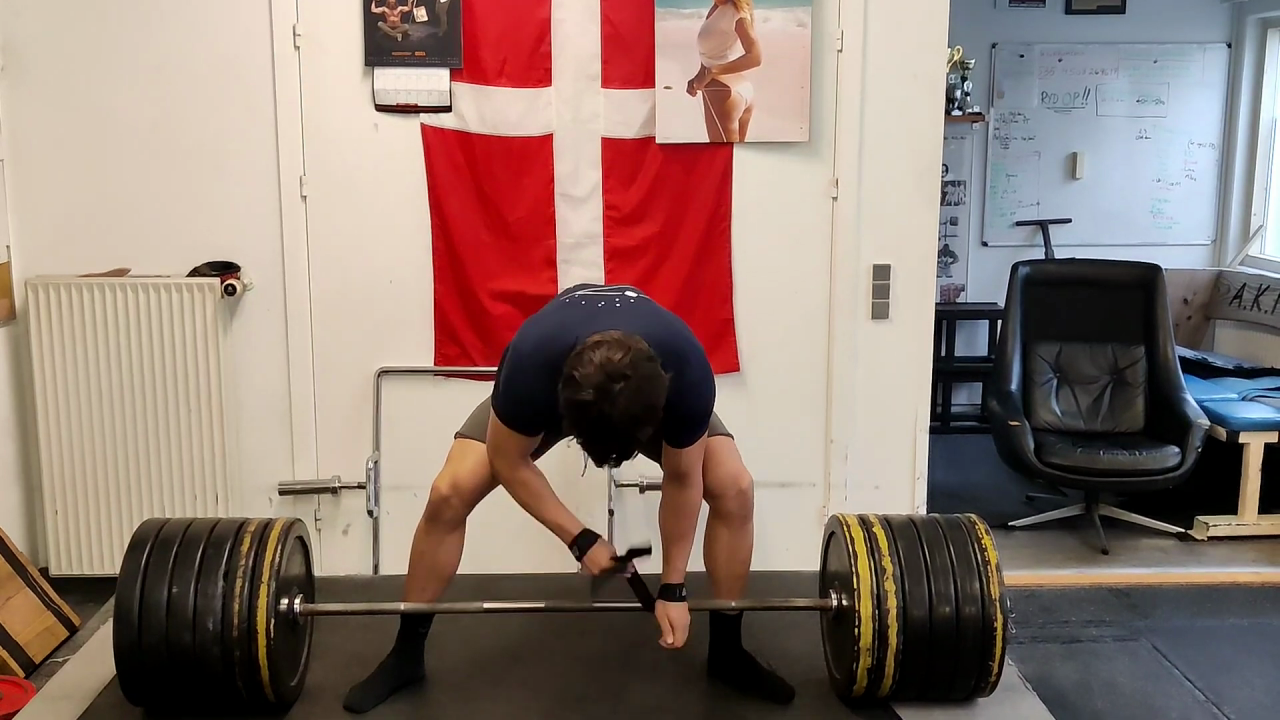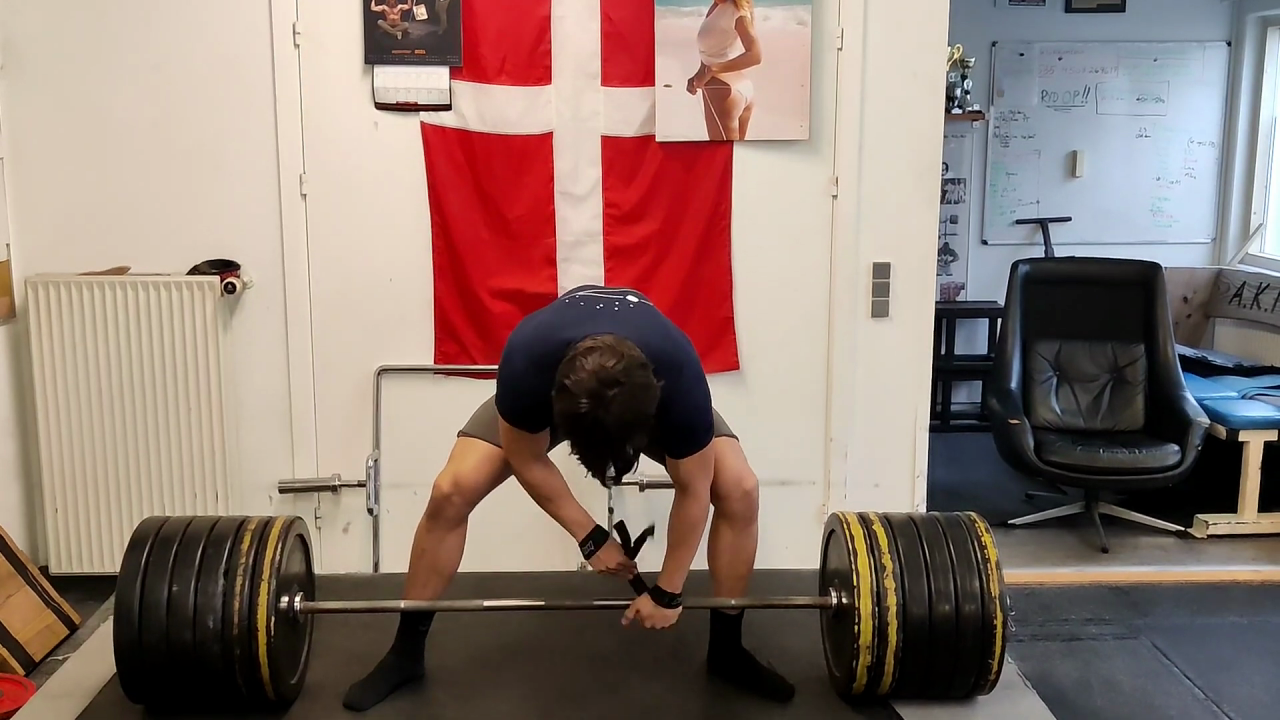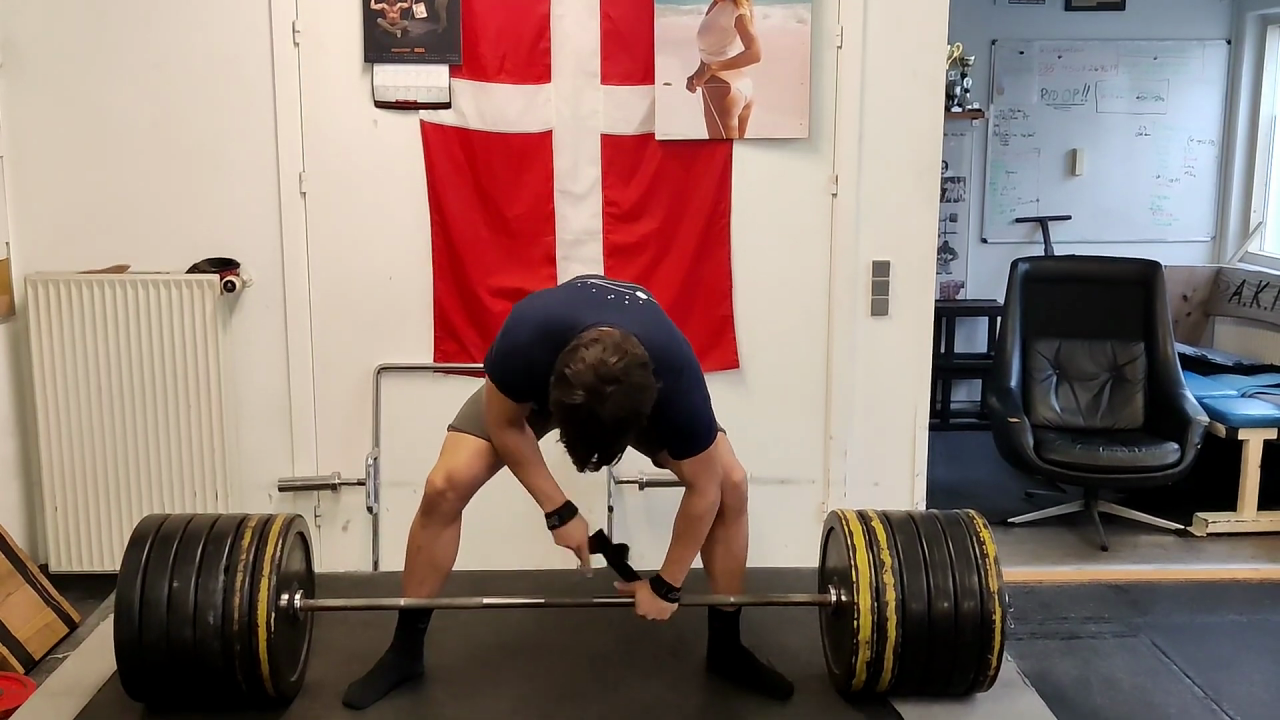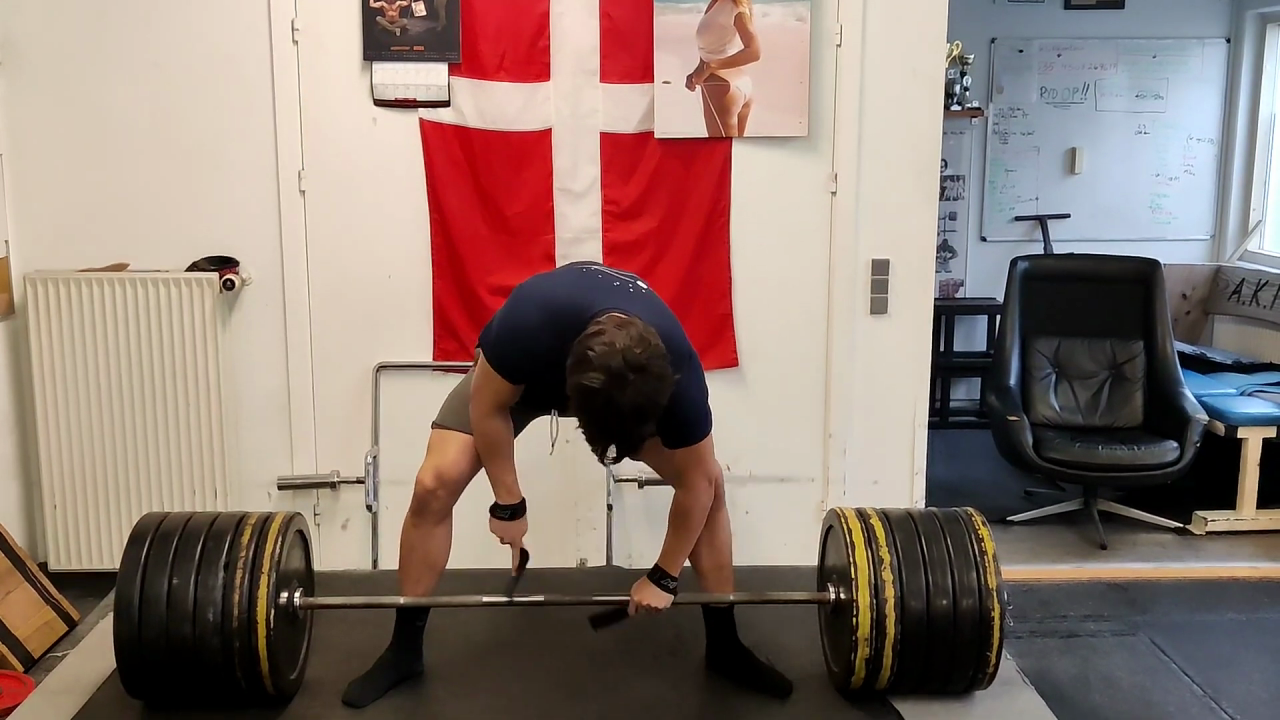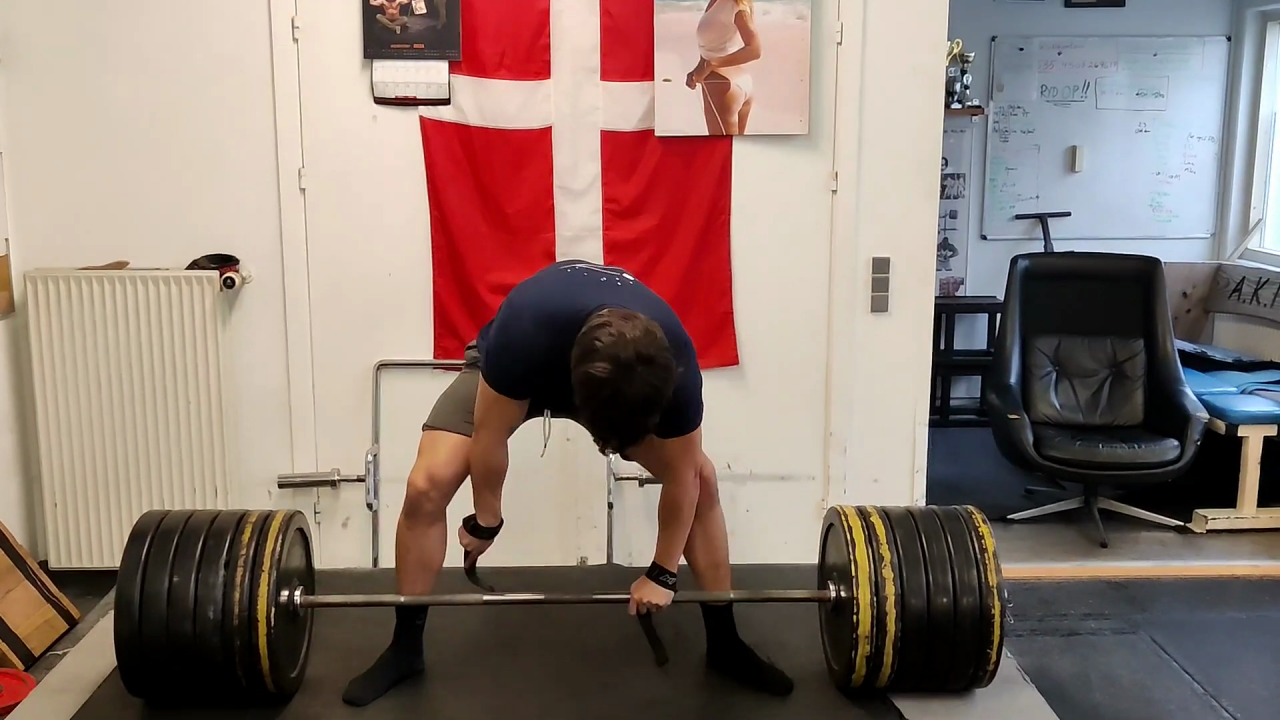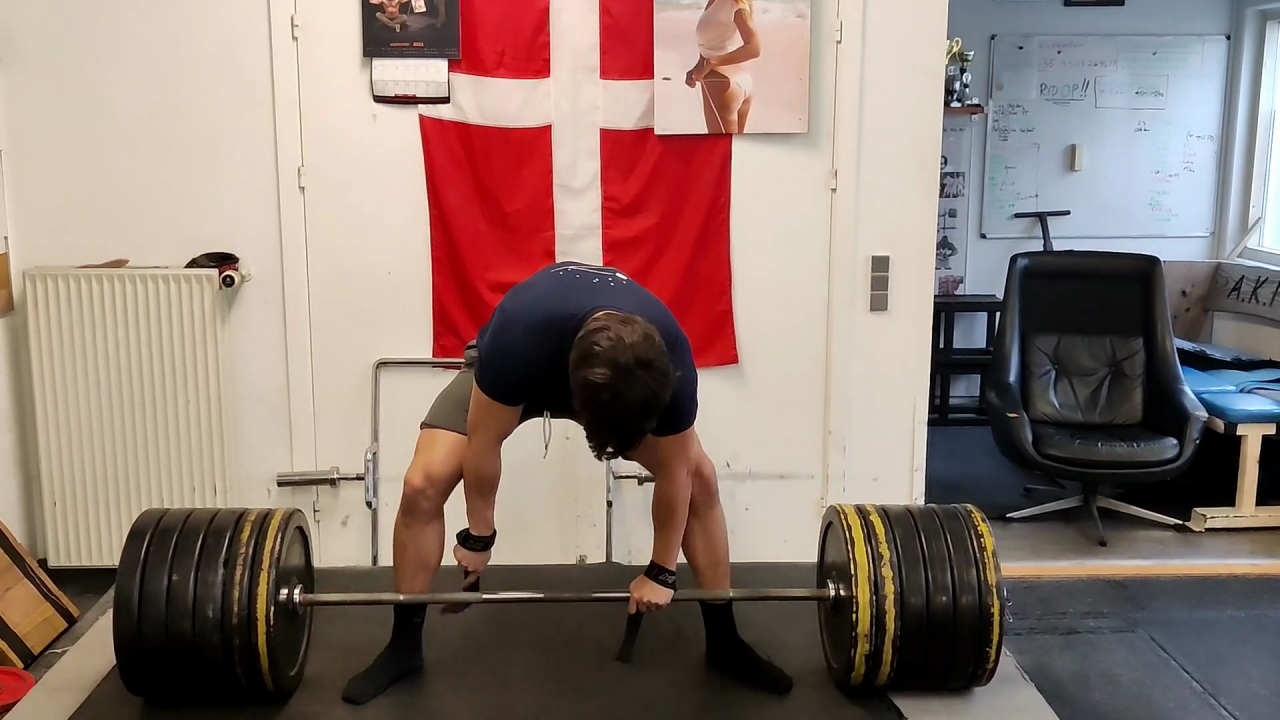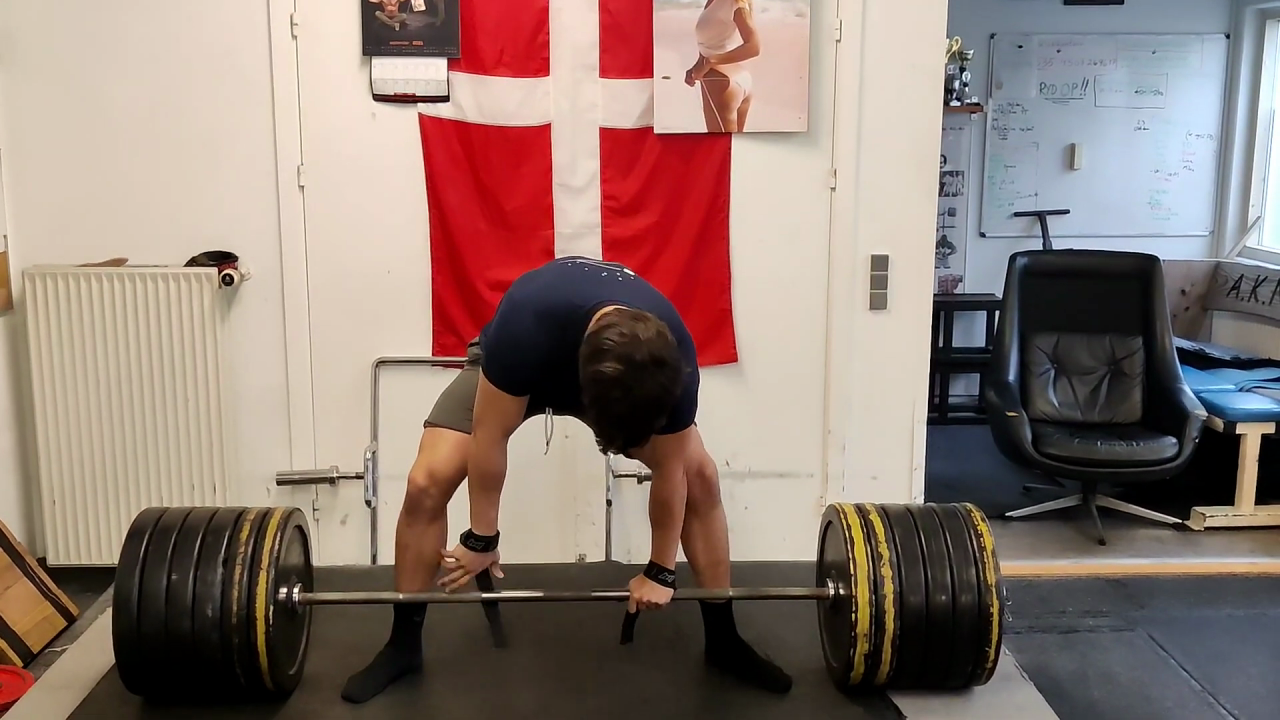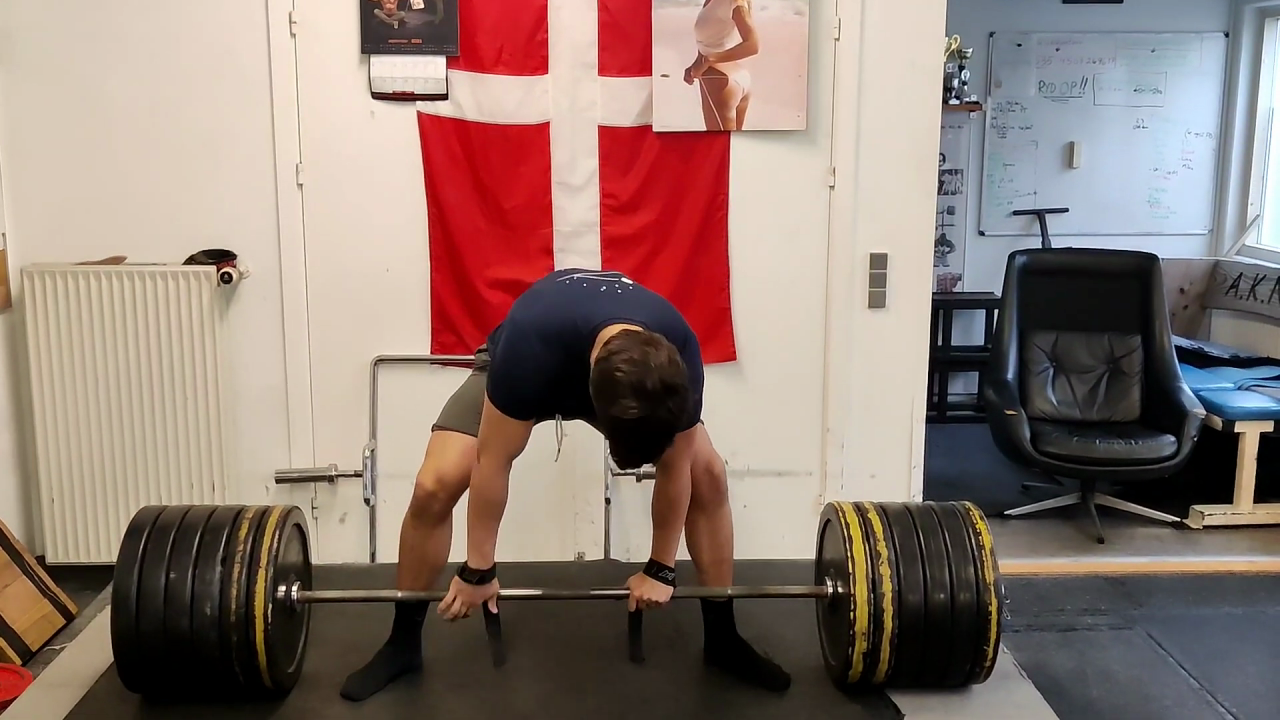
dt=0.2s
person 1, frame 1
left shoulder: (686, 369)
right shoulder: (532, 361)
left elbow: (684, 480)
right elbow: (509, 463)
left wrist: (673, 589)
right wrist: (581, 540)
left hip: (652, 388)
right hip: (552, 386)
left knee: (734, 489)
right knee: (449, 494)
left ankle: (726, 651)
right ankle: (407, 653)
person 1, frame 2
left shoulder: (679, 377)
right shoulder: (528, 360)
left elbow: (694, 491)
right elbow: (530, 463)
left wrist: (667, 592)
right wrist: (592, 540)
left hip: (651, 392)
right hip: (551, 386)
left knee: (739, 491)
right knee: (451, 492)
left ankle: (726, 649)
right ankle: (407, 652)
person 1, frame 3
left shoulder: (676, 379)
right shoulder: (528, 336)
left elbow: (705, 489)
right elbow: (505, 425)
left wrist: (667, 585)
right wrist: (560, 513)
left hip: (642, 388)
right hip: (534, 377)
left knee: (730, 484)
right knee: (445, 486)
left ankle: (726, 646)
right ankle: (406, 648)
person 1, frame 4
left shoulder: (677, 371)
right shoulder: (530, 319)
left elbow: (695, 484)
right elbow: (487, 410)
left wrist: (664, 576)
right wrist: (510, 504)
right hip: (513, 375)
left knee: (710, 480)
right knee: (435, 484)
left ankle: (723, 644)
right ankle: (405, 647)
person 1, frame 5
left shoulder: (673, 361)
right shoulder: (525, 327)
left elbow: (682, 476)
right elbow: (490, 439)
left wrist: (662, 573)
right wrist: (485, 525)
right hip: (508, 373)
left knee: (701, 478)
right knee: (427, 486)
left ankle: (724, 643)
right ankle: (405, 647)
person 1, frame 6
left shoulder: (669, 362)
right shoulder: (520, 331)
left elbow: (673, 473)
right elbow: (483, 445)
left wrist: (661, 571)
right wrist: (479, 539)
right hip: (511, 370)
left knee: (698, 476)
right knee: (423, 484)
left ankle: (723, 640)
right ankle: (404, 644)
person 1, frame 7
left shoulder: (672, 357)
right shoulder: (528, 322)
left elbow: (668, 470)
right elbow: (489, 439)
left wrist: (660, 570)
right wrist: (482, 540)
right hip: (512, 370)
left knee: (699, 474)
right knee: (427, 482)
left ankle: (722, 639)
right ankle: (403, 644)
person 1, frame 8
left shoulder: (678, 357)
right shoulder: (531, 346)
left elbow: (676, 469)
right elbow: (493, 464)
left wrist: (660, 568)
right wrist: (478, 570)
right hip: (516, 363)
left knee: (707, 473)
right knee: (434, 486)
left ankle: (722, 639)
right ankle: (403, 642)
